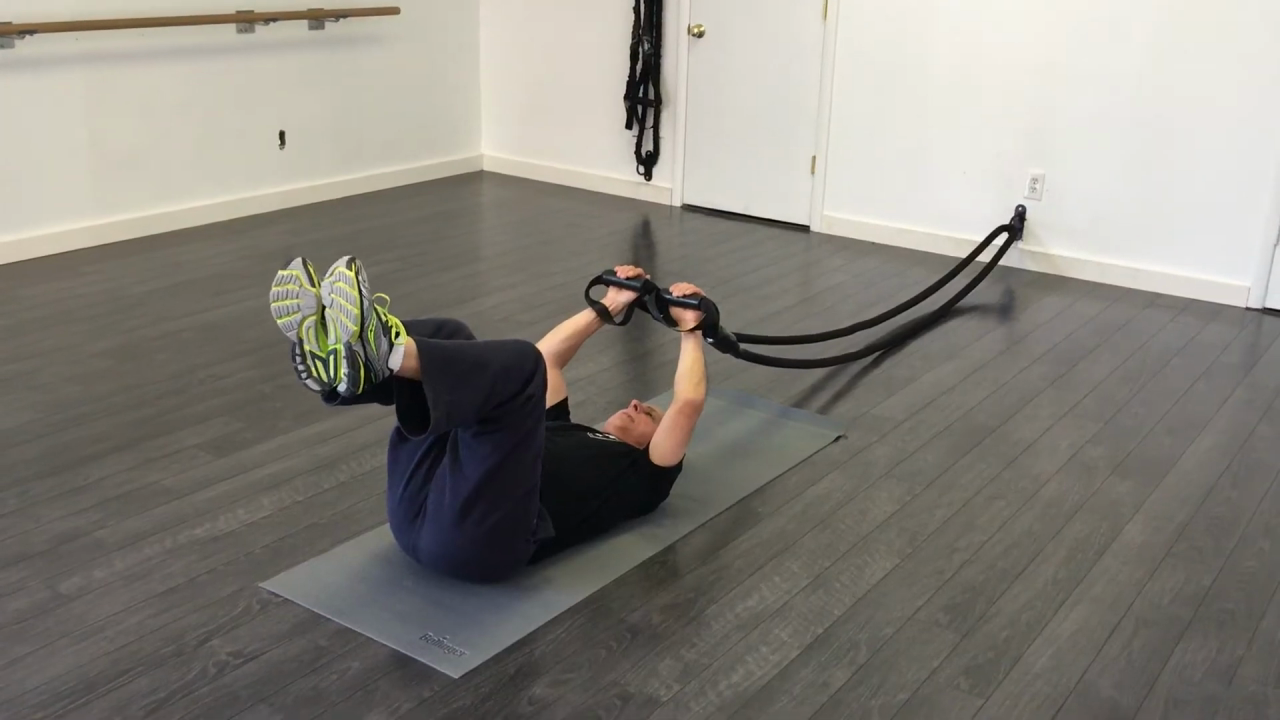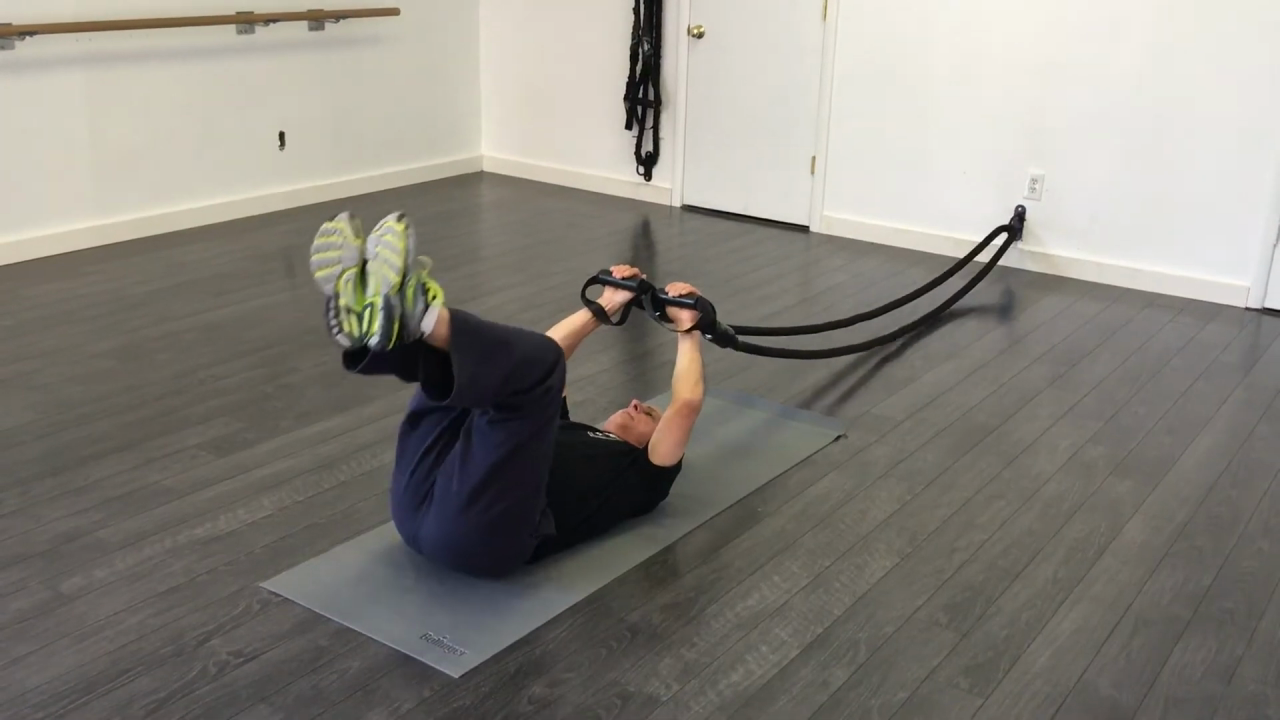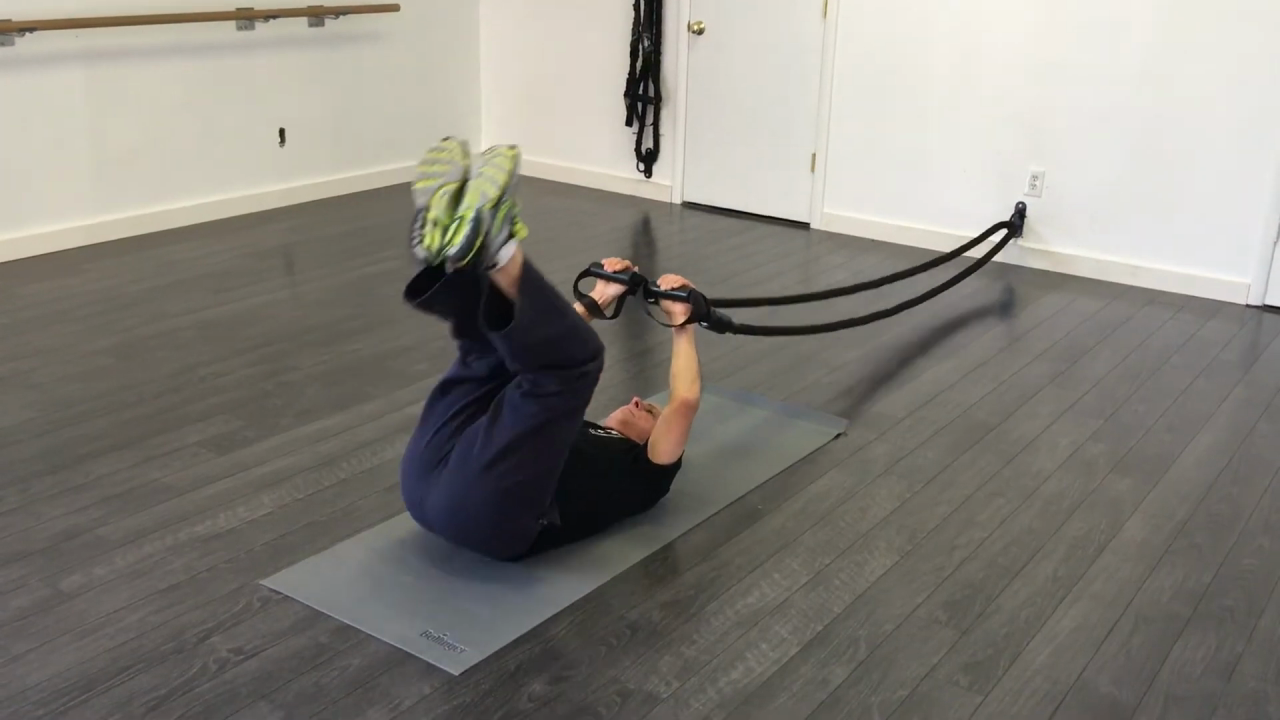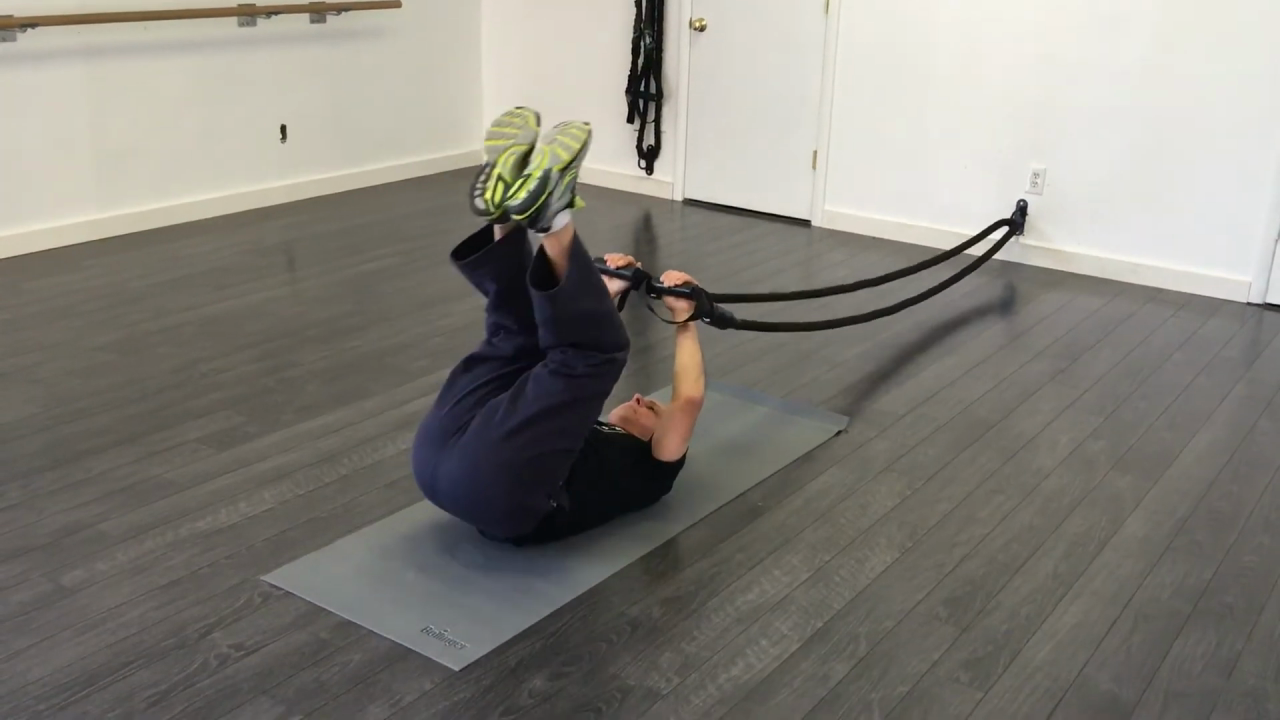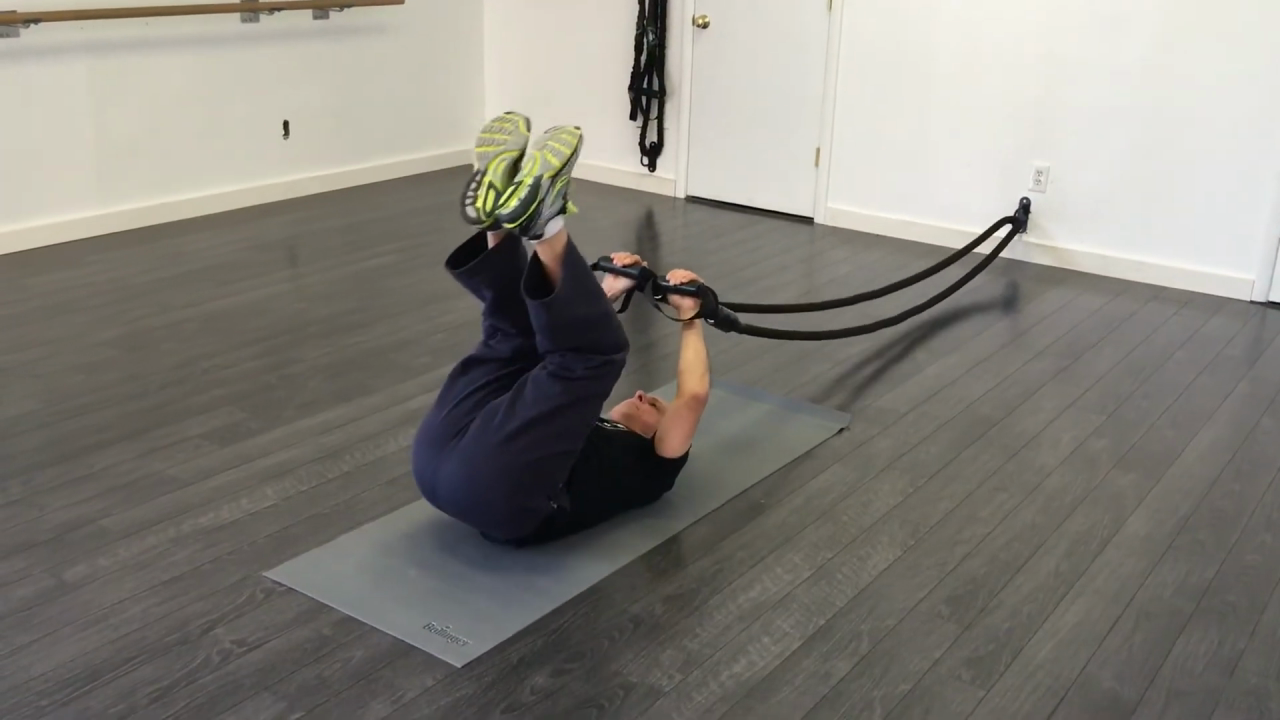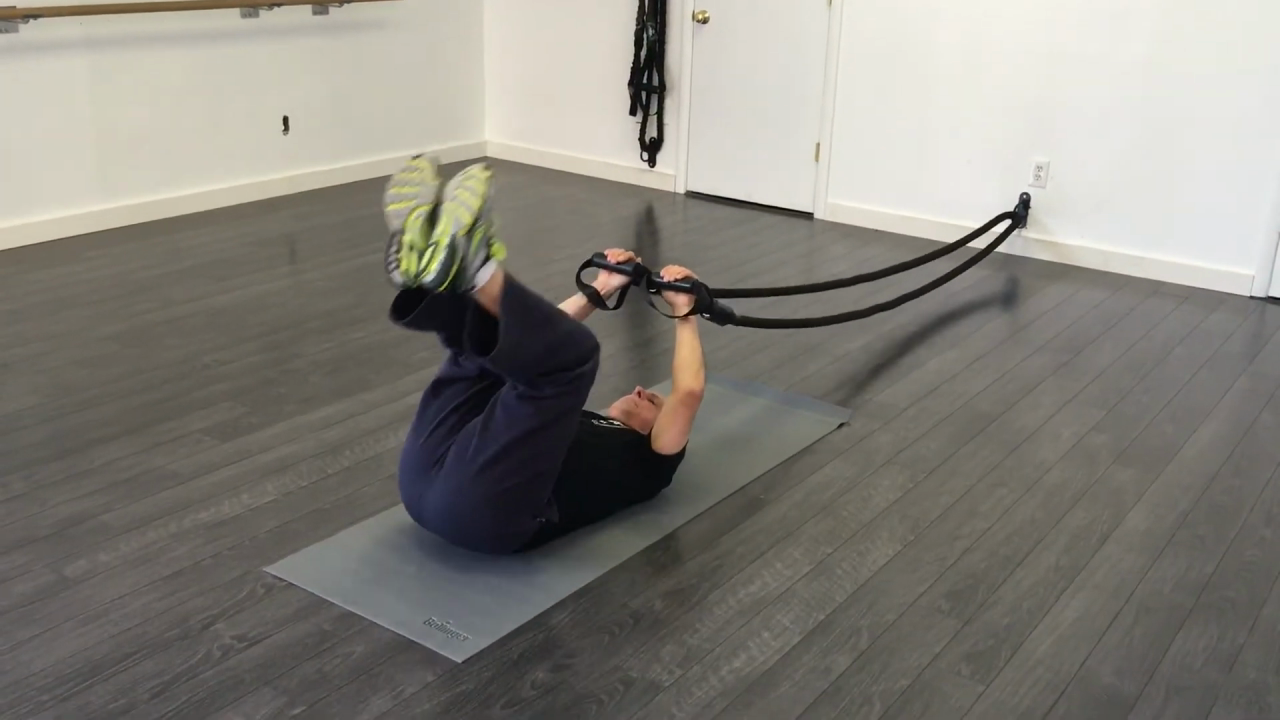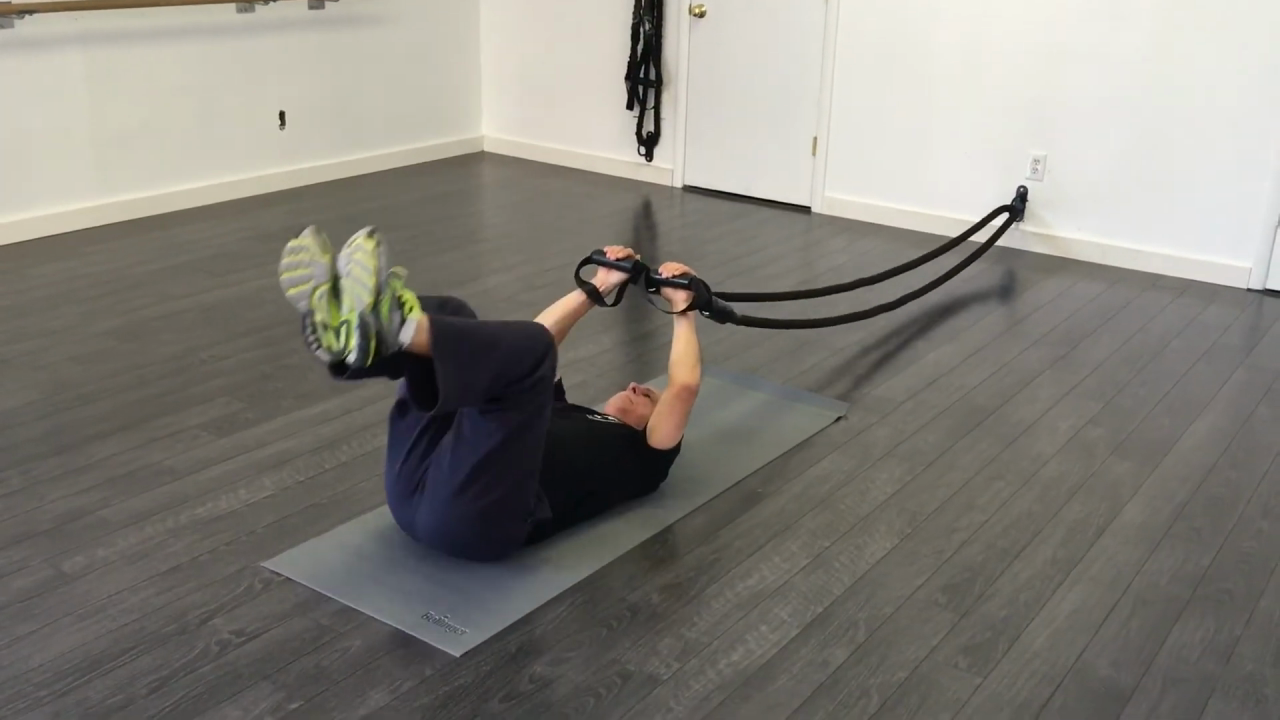
dt=0.3s
person 1, frame 1
left shoulder: (642, 478)
right shoulder: (564, 430)
left elbow: (688, 404)
right elbow: (548, 356)
left wrist: (689, 329)
right wrist: (606, 308)
left hip: (481, 536)
right hip: (420, 508)
left knee: (517, 365)
right knee: (445, 339)
left ankle: (381, 352)
right ankle: (342, 356)
person 1, frame 2
left shoulder: (642, 476)
right shoulder: (571, 434)
left elbow: (686, 404)
right elbow: (524, 358)
left wrist: (687, 331)
right wrist: (605, 308)
left hip: (482, 531)
right hip: (420, 505)
left knee: (535, 365)
right knee: (462, 360)
left ankle: (415, 313)
right ankle: (375, 320)
person 1, frame 3
left shoulder: (640, 475)
right shoulder: (576, 435)
left elbow: (685, 402)
right elbow: (548, 336)
left wrist: (682, 326)
right wrist: (594, 302)
left hip: (490, 507)
right hip: (430, 479)
left knee: (571, 354)
right knee: (497, 337)
left ankle: (496, 250)
right ankle: (455, 253)
person 1, frame 4
left shoulder: (645, 467)
right shoulder: (581, 432)
left elbow: (688, 399)
left wrist: (684, 321)
right wrist: (602, 294)
left hip: (501, 487)
right hip: (440, 459)
left knee: (596, 346)
right knee: (522, 330)
left ankle: (551, 216)
right ankle: (510, 214)
person 1, frame 5
left shoulder: (647, 464)
right shoulder: (584, 427)
left elbow: (693, 395)
right elbow: (567, 329)
left wrist: (688, 319)
right wrist: (604, 293)
left hip: (500, 485)
right hip: (441, 459)
left knee: (597, 346)
right knee: (521, 329)
left ankle: (546, 225)
right ankle: (503, 223)
person 1, frame 6
left shoulder: (646, 460)
right shoulder: (584, 422)
left elbow: (689, 393)
right elbow: (544, 331)
left wrist: (683, 315)
right wrist: (597, 292)
left hip: (486, 504)
left knee: (571, 350)
right knee: (494, 332)
left ankle: (471, 266)
right ankle: (431, 274)
person 1, frame 7
left shoulder: (642, 458)
right shoulder: (561, 415)
left elbow: (685, 386)
left wrist: (682, 310)
right wrist: (595, 289)
left hip: (477, 516)
right hip: (417, 486)
left knee: (526, 349)
right knee: (447, 319)
left ankle: (392, 324)
right ankle: (352, 329)
